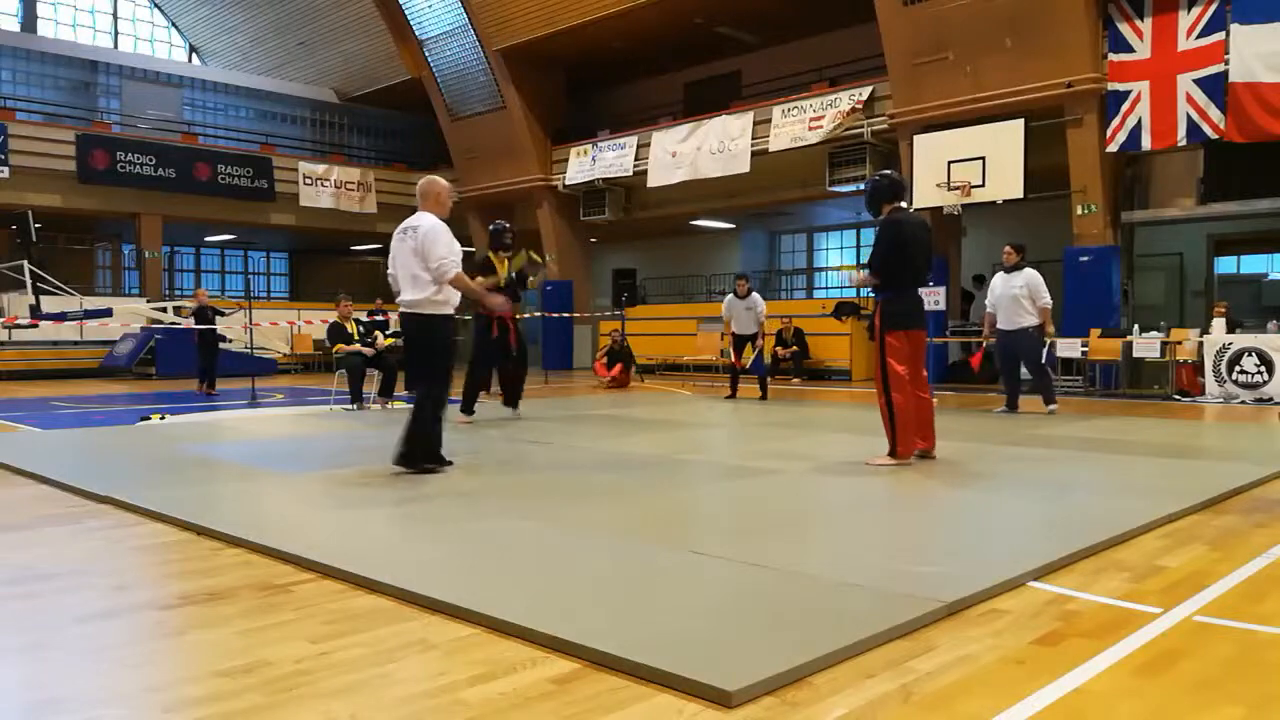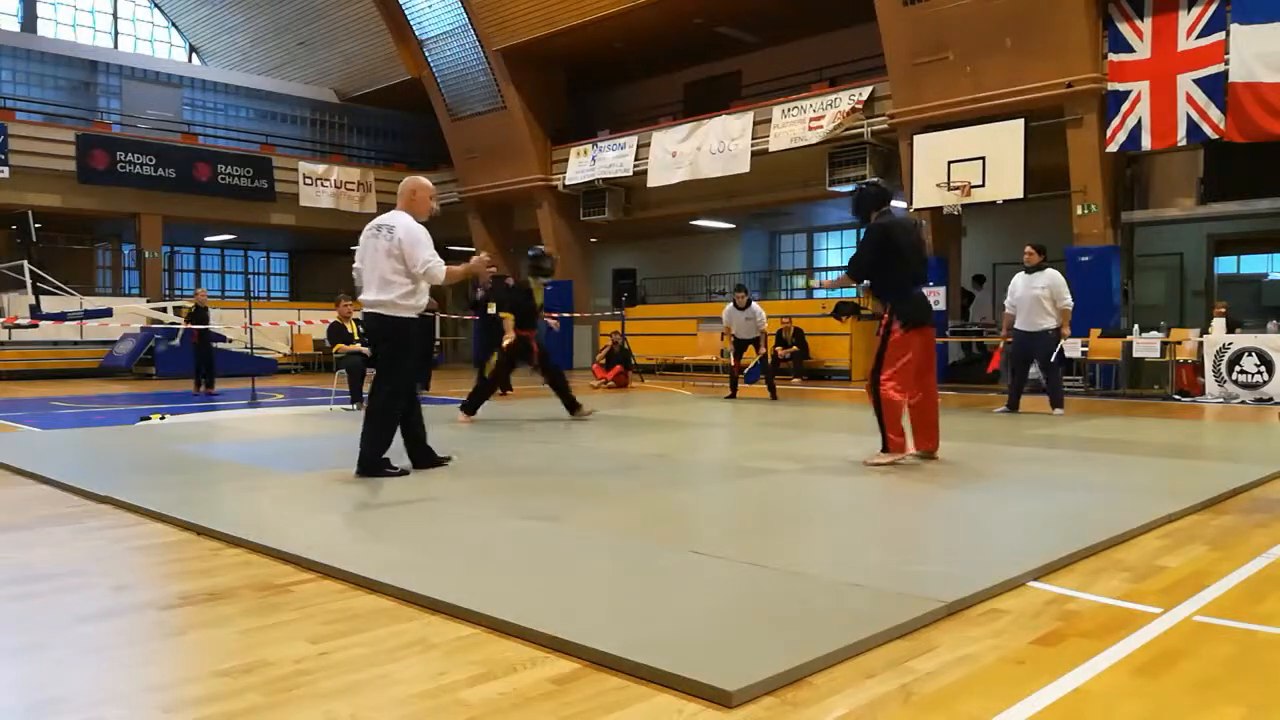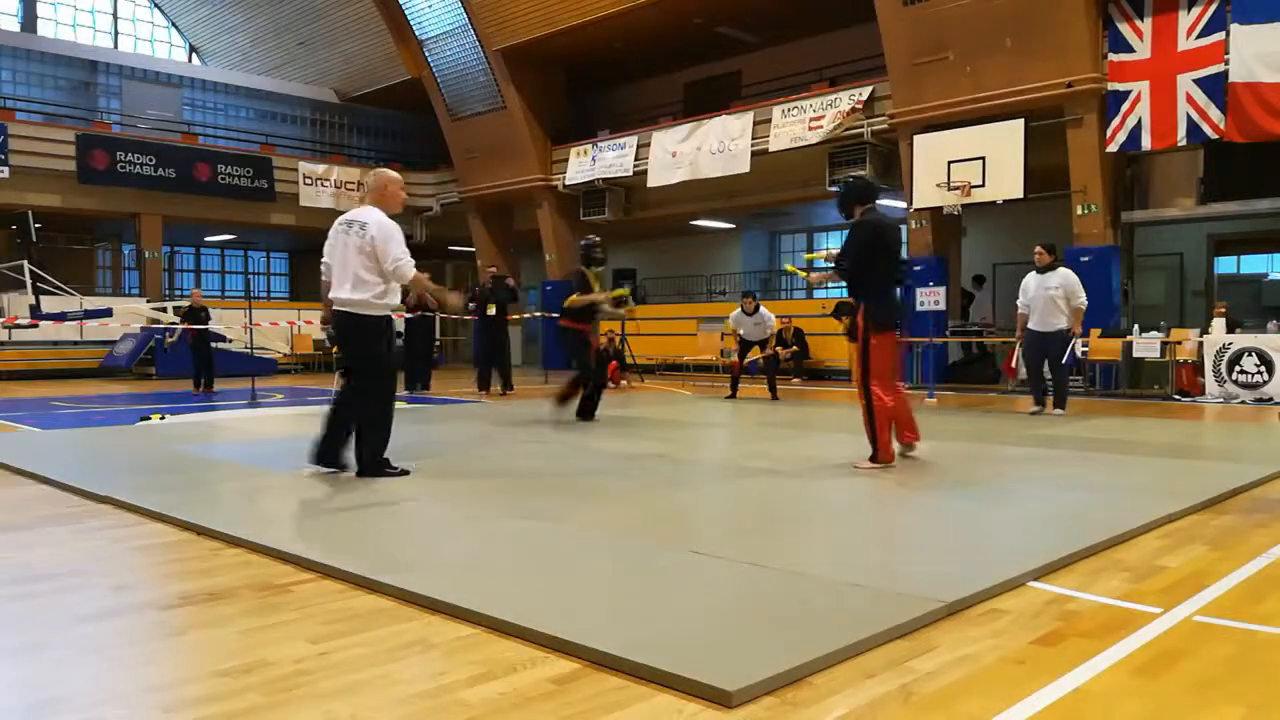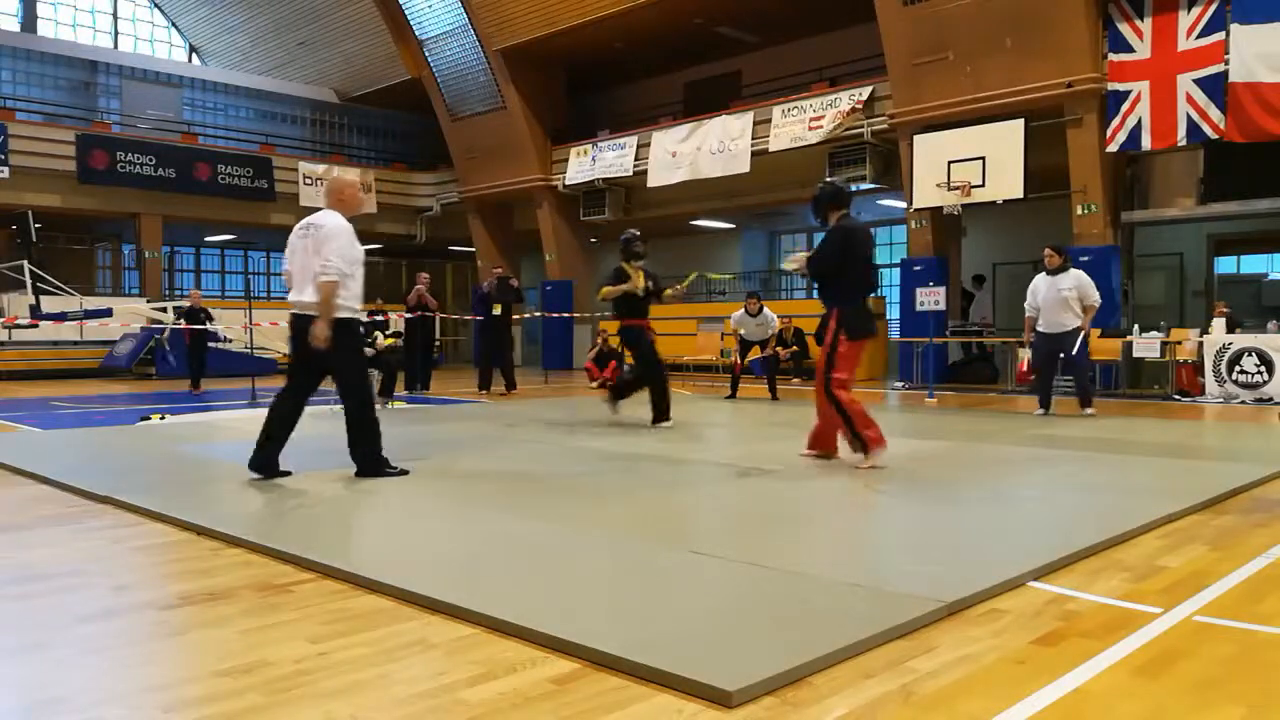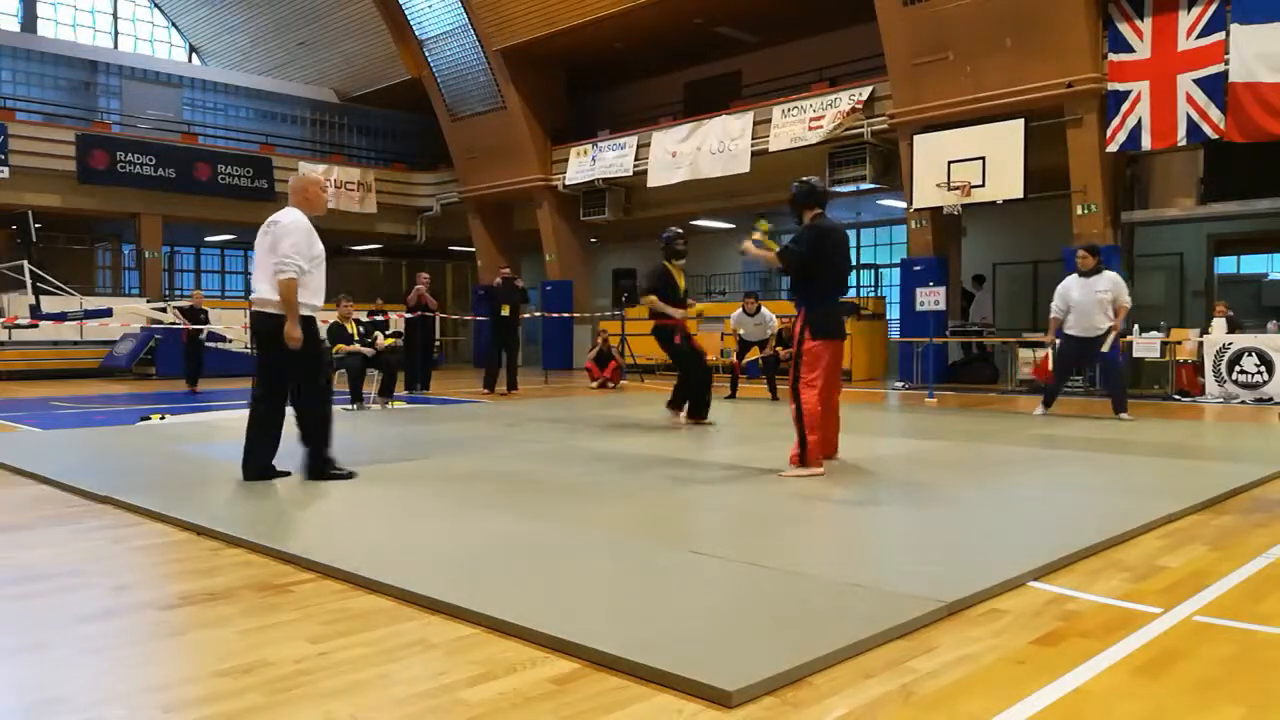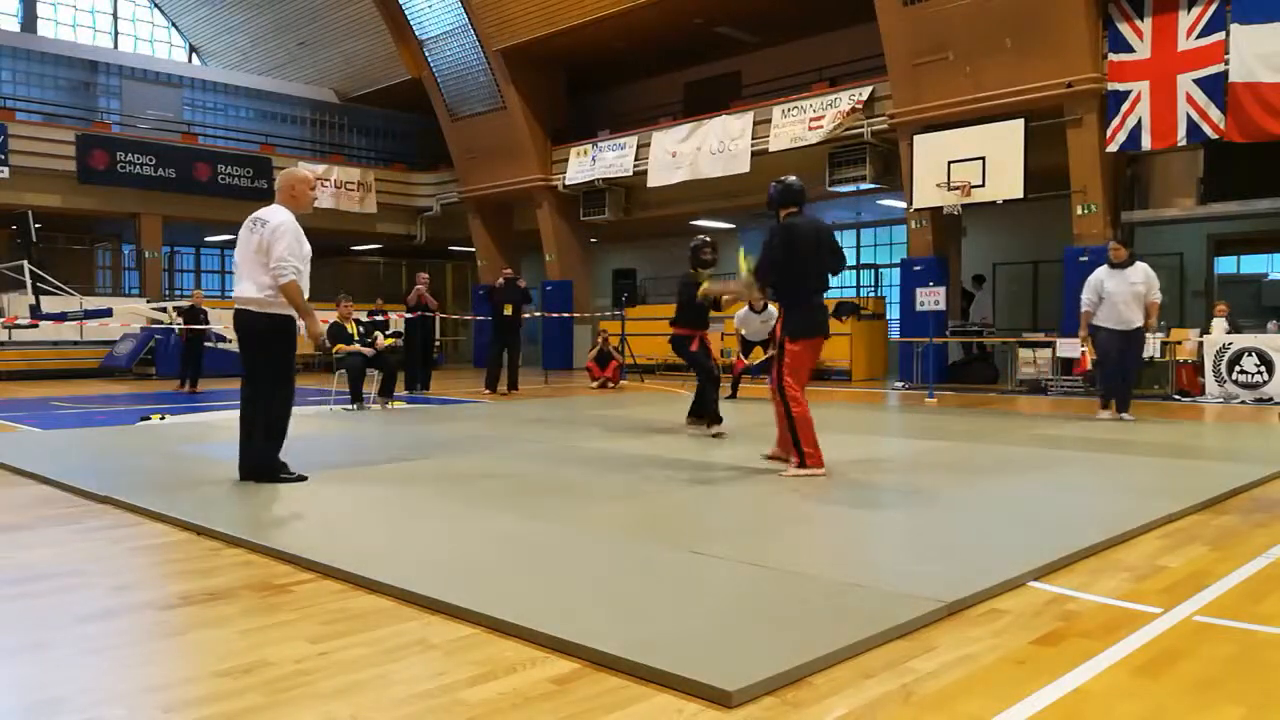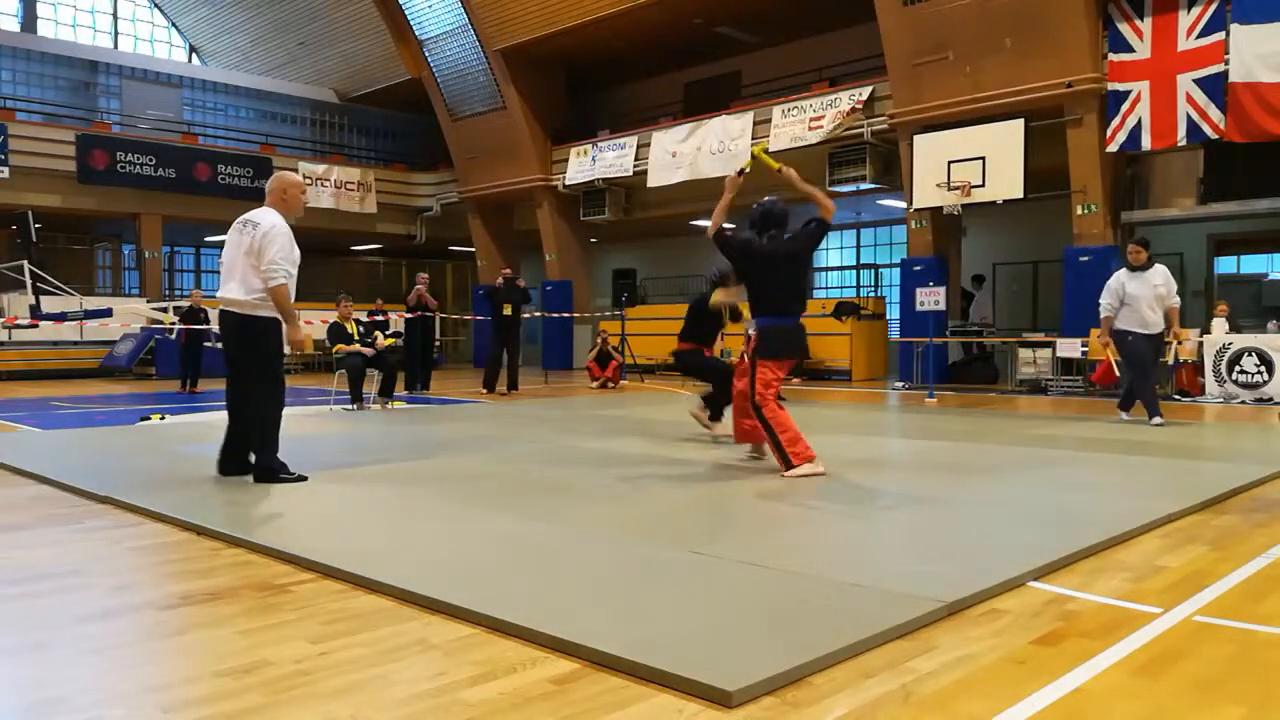
dt=0.3s
person 1, frame 1
left shoulder: (401, 230)
right shoulder: (434, 227)
left elbow: (395, 278)
right elbow: (450, 273)
right wrist: (487, 298)
left hip: (410, 315)
right hip: (434, 317)
left knee: (426, 385)
right knee: (434, 385)
left ankle: (427, 454)
right ankle: (414, 452)
person 1, frame 2
left shoulder: (373, 226)
right shoulder: (412, 230)
left elbow: (359, 273)
right elbow: (434, 273)
right wrist: (470, 268)
left hip: (374, 316)
right hip: (397, 320)
left knee: (403, 386)
right knee: (391, 389)
left ankle: (421, 453)
right ankle: (371, 460)
person 1, frame 3
left shoulder: (342, 222)
right shoulder: (384, 226)
left elbow: (327, 270)
right elbow: (404, 273)
left wrist: (327, 308)
right wrist: (440, 294)
left hip: (344, 314)
right hip: (369, 319)
left knee: (355, 386)
right knee: (378, 389)
left ankle: (328, 450)
right ankle: (371, 461)
person 1, frame 4
left shoulder: (305, 226)
right shoulder: (338, 226)
left elbow: (291, 275)
right elbow: (328, 277)
right wrist: (323, 321)
left hip: (304, 320)
right hip: (332, 322)
left knee: (296, 390)
right knee: (357, 392)
left ankle: (263, 458)
right ankle: (370, 462)
person 1, frame 5
left shoulder: (273, 222)
right shoulder: (296, 223)
right elbow: (287, 275)
right wrist: (293, 321)
left hip: (264, 316)
right hip: (289, 320)
left knee: (269, 392)
right knee: (314, 390)
left ankle: (257, 464)
right ankle: (319, 462)
person 1, frame 6
left shoulder: (255, 219)
right shoulder: (285, 224)
right elbow: (286, 278)
right wrist: (310, 318)
left hip: (247, 313)
right hip: (272, 317)
left knee: (255, 389)
right knee: (277, 391)
left ankle: (252, 463)
right ankle: (267, 464)
person 1, frame 7
left shoulder: (243, 221)
right shoulder: (276, 227)
left elbow: (230, 268)
right elbow: (276, 281)
right wrist: (293, 324)
left hip: (232, 314)
right hip: (256, 319)
left knee: (241, 389)
right knee: (267, 391)
left ankle: (233, 458)
right ankle: (267, 465)
person 2, frame 1
left shoulder: (890, 224)
right shoulder: (920, 223)
left elbow: (878, 272)
left wrist: (861, 280)
left hip: (892, 309)
right hip: (914, 305)
left knee: (893, 381)
right knee: (916, 378)
left ankle: (901, 451)
right ankle: (924, 444)
person 2, frame 2
left shoulder: (878, 229)
right shoulder: (910, 225)
left elbow: (856, 272)
left wrist: (830, 283)
right wrist: (879, 284)
left hip: (900, 311)
right hip: (919, 306)
left knee: (885, 379)
right knee: (922, 381)
left ankle: (893, 446)
right ankle: (927, 444)
person 2, frame 3
left shoulder: (864, 226)
right shoulder: (889, 225)
left elbow: (846, 270)
left wrist: (819, 278)
right wrist: (841, 256)
left hip: (872, 310)
right hip: (888, 306)
left knee: (873, 383)
right knee: (887, 379)
left ankle: (882, 454)
right ankle: (907, 438)
person 2, frame 4
left shoulder: (839, 232)
right shoulder: (861, 230)
left elbow: (815, 268)
left wrist: (801, 263)
right wrist: (811, 261)
left hip: (844, 318)
right hip: (856, 314)
left knee: (831, 383)
right knee: (826, 382)
left ankle: (871, 442)
right ankle: (823, 444)
person 2, frame 5
left shoulder: (814, 230)
right shoulder: (836, 231)
left elbow: (783, 260)
left wrist: (751, 250)
left hip: (814, 318)
right hip: (831, 315)
left knee: (804, 386)
right knee: (826, 386)
left ankle: (808, 459)
right ankle: (826, 446)
person 2, frame 6
left shoulder: (780, 231)
right shoulder: (821, 227)
left elbow: (764, 276)
right elbow: (836, 264)
left hip: (794, 317)
right hip: (817, 314)
left knee: (787, 387)
right knee: (786, 383)
left ankle: (809, 459)
right ankle: (785, 447)
person 2, frame 7
left shoulder: (751, 249)
right shoulder: (799, 244)
left elbow: (714, 232)
right elbow: (828, 211)
left wrist: (728, 194)
right wrist: (798, 183)
left hip: (770, 337)
right hip: (794, 335)
left knee: (762, 400)
right knee: (745, 386)
left ankle: (803, 460)
right ankle: (754, 440)
person 3, frame 1
left shoulder: (513, 265)
right shoulder: (484, 263)
left elbow: (530, 283)
right elbow: (476, 284)
right wrist: (495, 278)
left hip: (508, 321)
right hip: (488, 321)
left knee: (520, 360)
right knee: (480, 365)
left ankle: (511, 402)
right ankle: (466, 410)
person 3, frame 2
left shoulder: (540, 287)
right shoulder: (521, 287)
right elbow: (507, 312)
left wrist: (547, 319)
right wrist: (509, 333)
left hip: (531, 338)
right hip: (514, 338)
left knee: (553, 371)
right knee: (498, 375)
left ankle: (574, 408)
right ankle: (467, 410)
person 3, frame 3
left shoulder: (595, 279)
right shoulder: (577, 276)
right elbow: (569, 300)
right wrist: (594, 297)
left hip: (587, 332)
right hip: (572, 331)
left knee: (598, 374)
right knee: (588, 372)
left ankle: (585, 413)
right ankle: (562, 397)
person 3, frame 4
left shoulder: (646, 274)
right shoulder: (619, 273)
left elbow: (661, 295)
right elbow: (603, 294)
left wrist: (675, 292)
right wrist: (625, 287)
left hip: (644, 328)
right hip: (630, 330)
left knee: (645, 372)
right knee: (656, 370)
left ankle: (615, 393)
right ankle: (660, 418)
person 3, frame 5
left shoulder: (680, 273)
right shoulder: (658, 272)
right elbow: (646, 298)
left wrist: (693, 306)
right wrist: (671, 311)
left hip: (681, 328)
right hip: (665, 329)
left knee: (703, 369)
right knee: (689, 367)
left ankle: (697, 415)
right ankle: (675, 408)
person 3, frame 6
left shoulder: (706, 281)
right shoulder: (688, 280)
left elbow: (718, 304)
right elbow: (704, 291)
left wrist: (735, 296)
right wrist: (735, 287)
left hip: (700, 337)
right hip: (684, 338)
left knee: (711, 377)
right knee: (707, 373)
left ankle: (695, 416)
right ankle: (713, 422)
person 3, frame 7
left shoulder: (727, 306)
right shoulder: (702, 300)
right elbow: (718, 299)
left hip: (702, 353)
right hip: (689, 355)
right knee: (727, 374)
left ankle: (703, 406)
right ankle: (715, 420)
person 4, frame 1
left shoulder: (1030, 275)
right shoulder: (997, 278)
left elbow: (1044, 302)
right elbow: (991, 306)
left wrist: (1048, 325)
right wrist: (987, 328)
left hip: (1029, 330)
right hip: (1004, 331)
left knee: (1036, 367)
right knee: (1007, 370)
left ankle: (1051, 401)
right ankle: (1011, 404)
person 4, frame 2
left shoulder: (1052, 276)
right shoulder: (1017, 278)
left elbow: (1065, 303)
right elbow: (1010, 307)
left wrist: (1065, 326)
right wrist: (1005, 329)
left hip: (1047, 332)
right hip: (1021, 332)
left knee: (1050, 371)
right knee: (1016, 369)
left ankle: (1057, 406)
right ankle: (1011, 405)
person 4, frame 3
left shoulder: (1065, 275)
right shoulder: (1029, 278)
left elbow: (1079, 302)
right elbow: (1023, 307)
left wrist: (1077, 325)
right wrist: (1019, 329)
left hip: (1060, 331)
right hip: (1034, 331)
left knee: (1059, 370)
right knee: (1032, 367)
left ankle: (1059, 406)
right ankle: (1038, 403)
person 4, frame 4
left shoulder: (1077, 276)
right shoulder: (1038, 281)
left elbow: (1093, 299)
right elbow: (1031, 309)
left wrist: (1087, 320)
right wrist: (1027, 332)
left hip: (1073, 331)
right hip: (1045, 333)
left knee: (1080, 368)
right knee: (1042, 371)
left ankle: (1086, 405)
right ankle: (1043, 406)
person 4, frame 5
left shoulder: (1111, 278)
right shoulder: (1069, 283)
left elbow: (1124, 301)
right elbow: (1058, 310)
left wrist: (1119, 320)
right wrist: (1051, 334)
left hip: (1103, 335)
right hip: (1073, 336)
left knee: (1114, 371)
right knee: (1060, 372)
left ankle: (1121, 410)
right ankle: (1045, 405)
person 4, frame 6
left shoulder: (1143, 270)
right shoulder: (1100, 274)
left elbow: (1153, 296)
right elbow: (1088, 303)
left wrist: (1153, 318)
right wrist: (1083, 328)
left hip: (1134, 330)
right hip: (1104, 329)
left knee: (1130, 371)
right knee: (1109, 367)
left ankle: (1122, 409)
right ankle: (1105, 407)
person 4, frame 7
left shoulder: (1162, 272)
right shoulder: (1119, 278)
left elbow: (1171, 301)
right elbow: (1107, 308)
left wrist: (1175, 325)
right wrist: (1104, 334)
left hip: (1155, 333)
right hip: (1128, 333)
left knee: (1138, 374)
right knee: (1143, 372)
left ankle: (1123, 407)
right ankle: (1154, 414)
